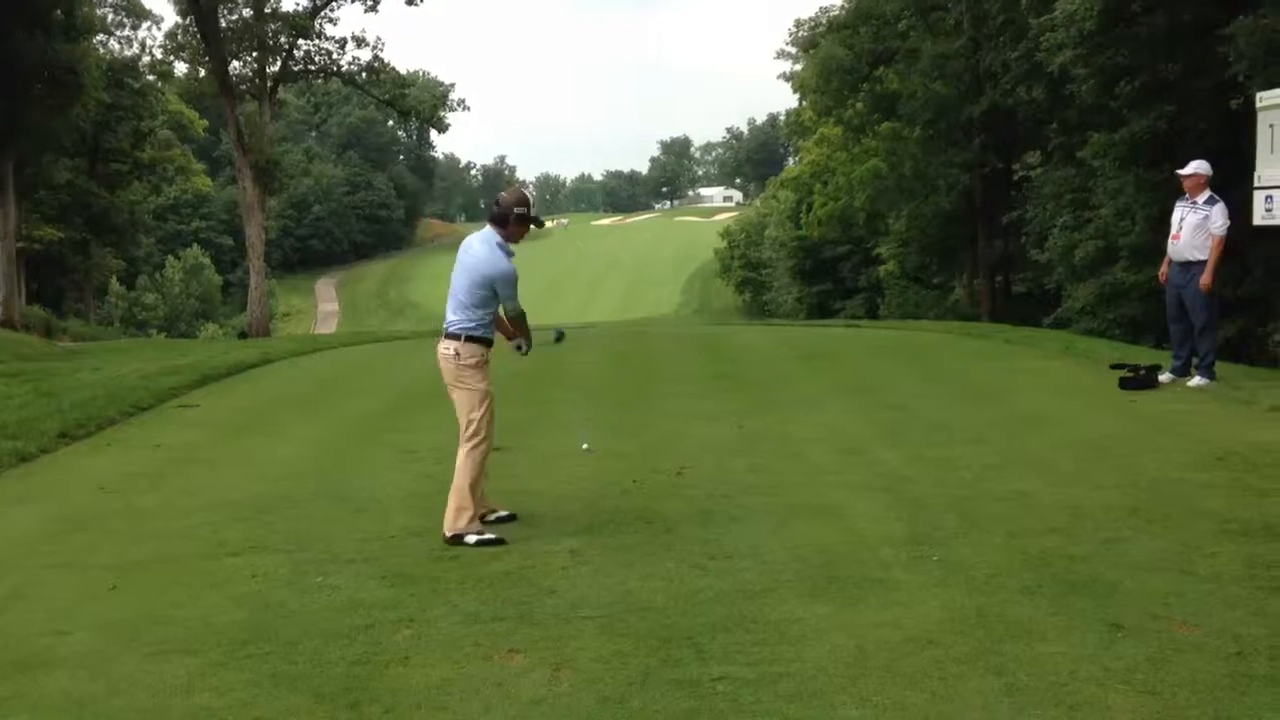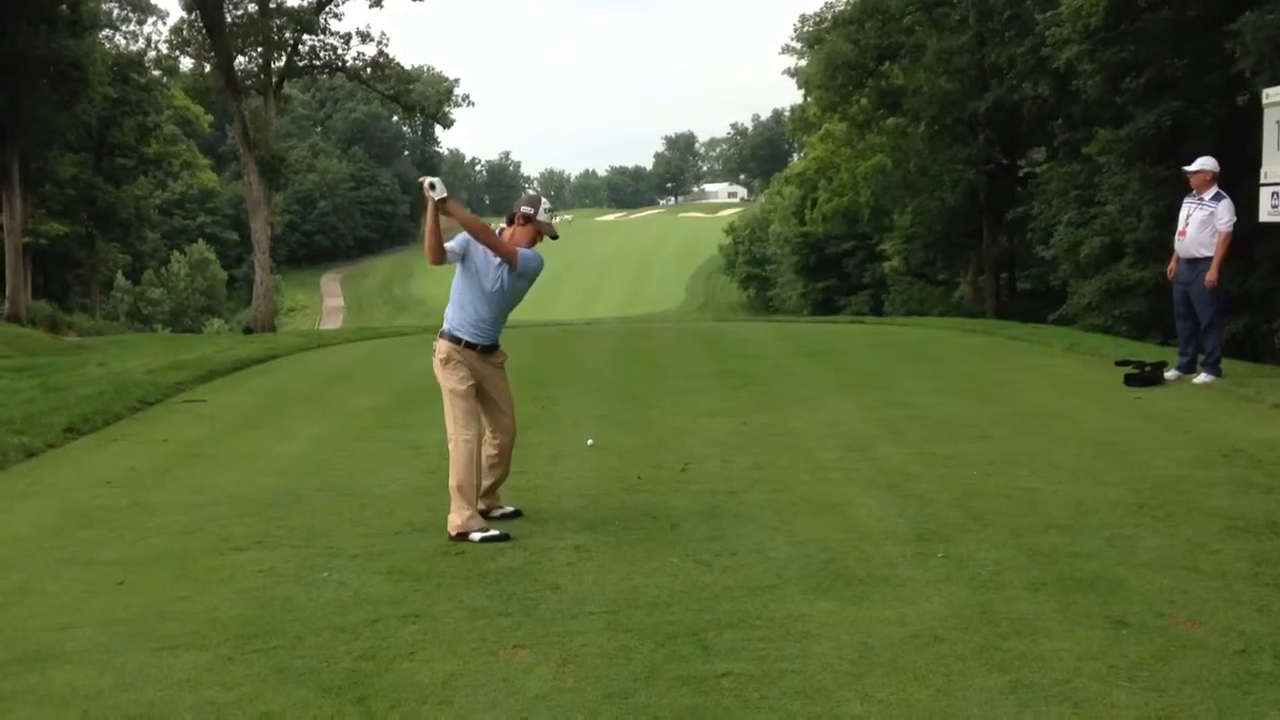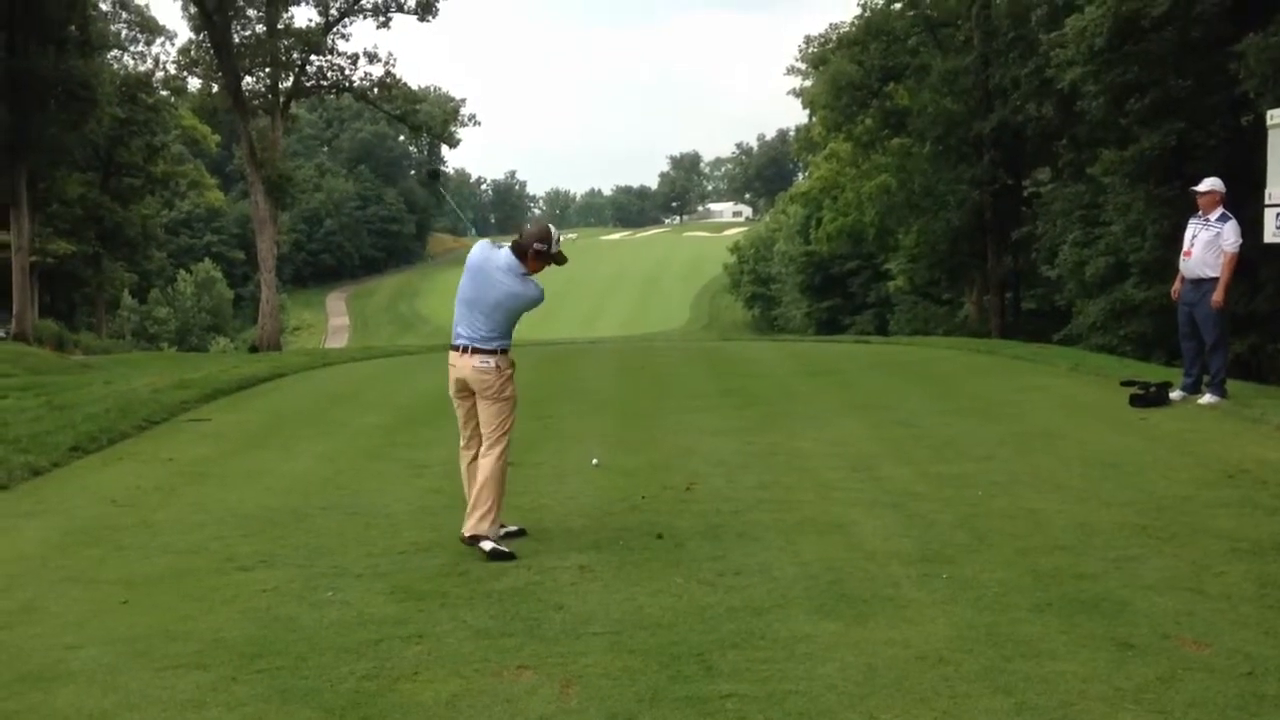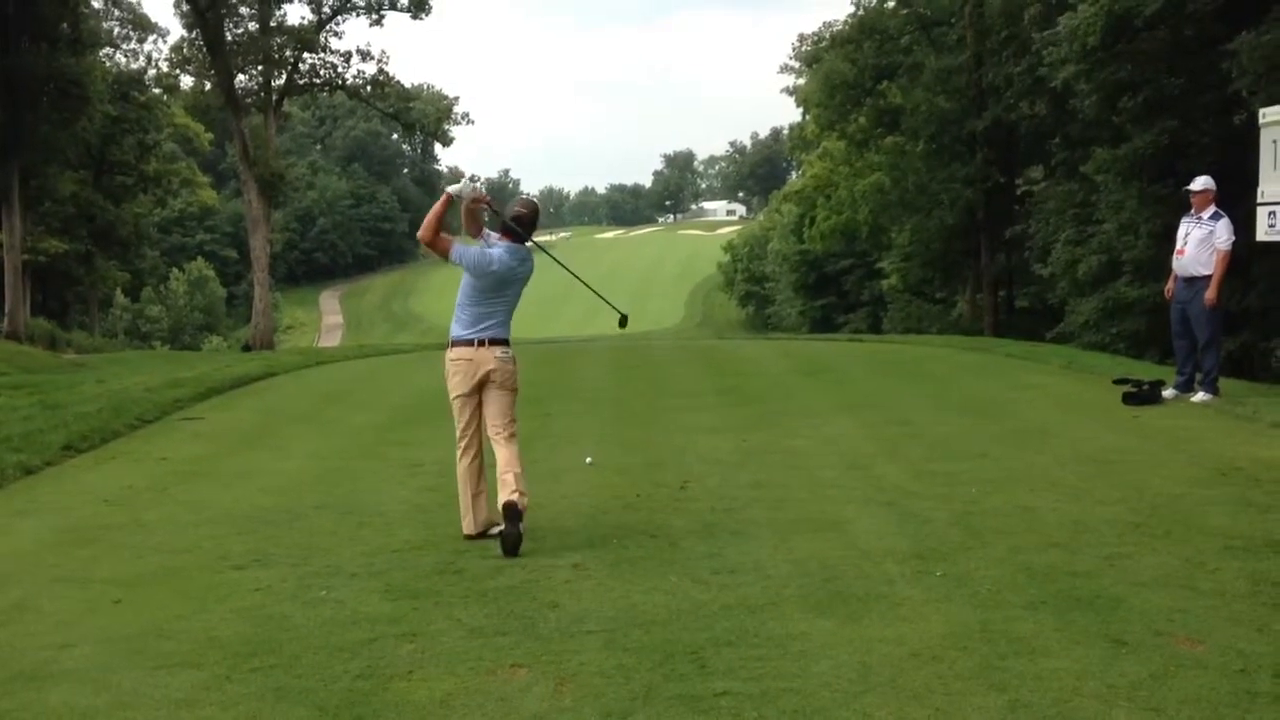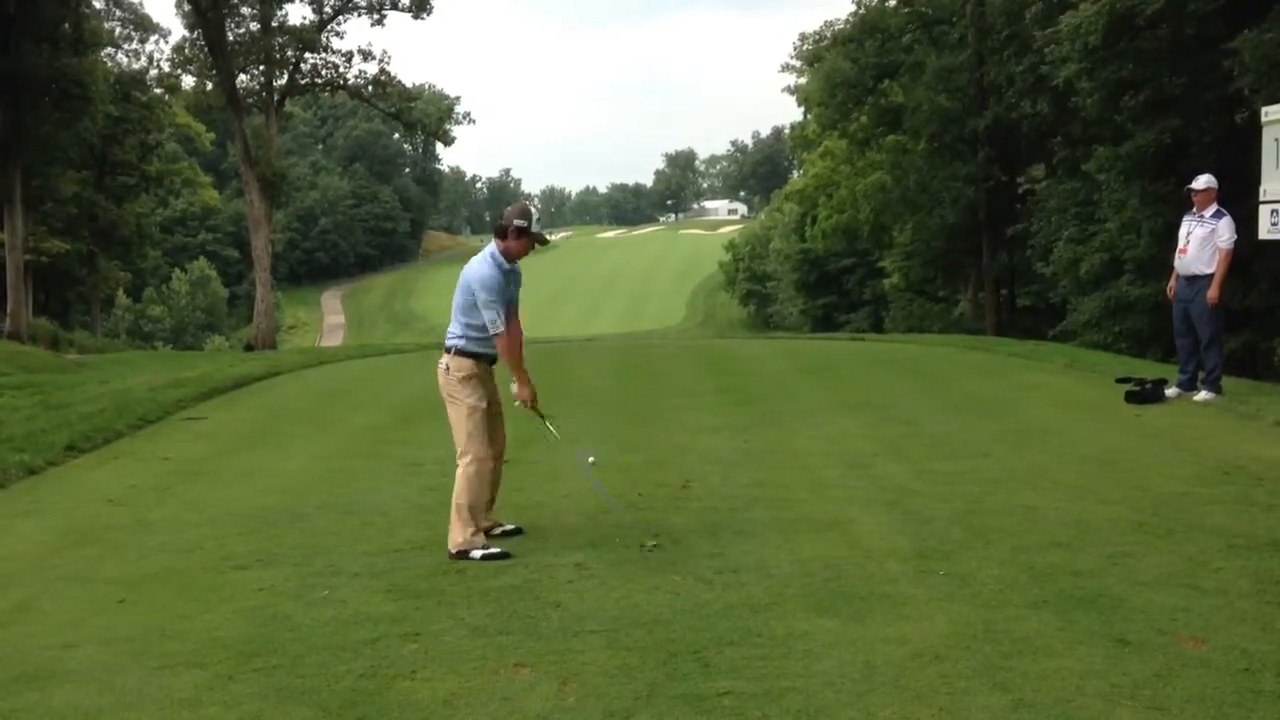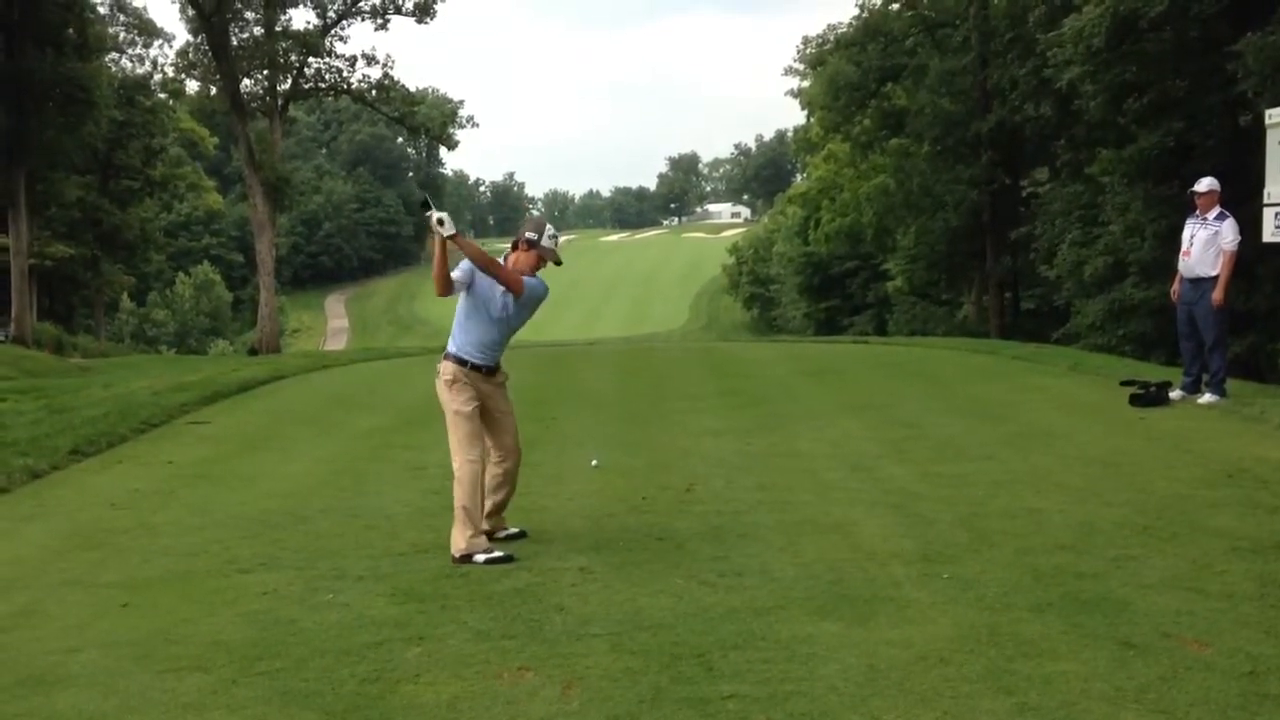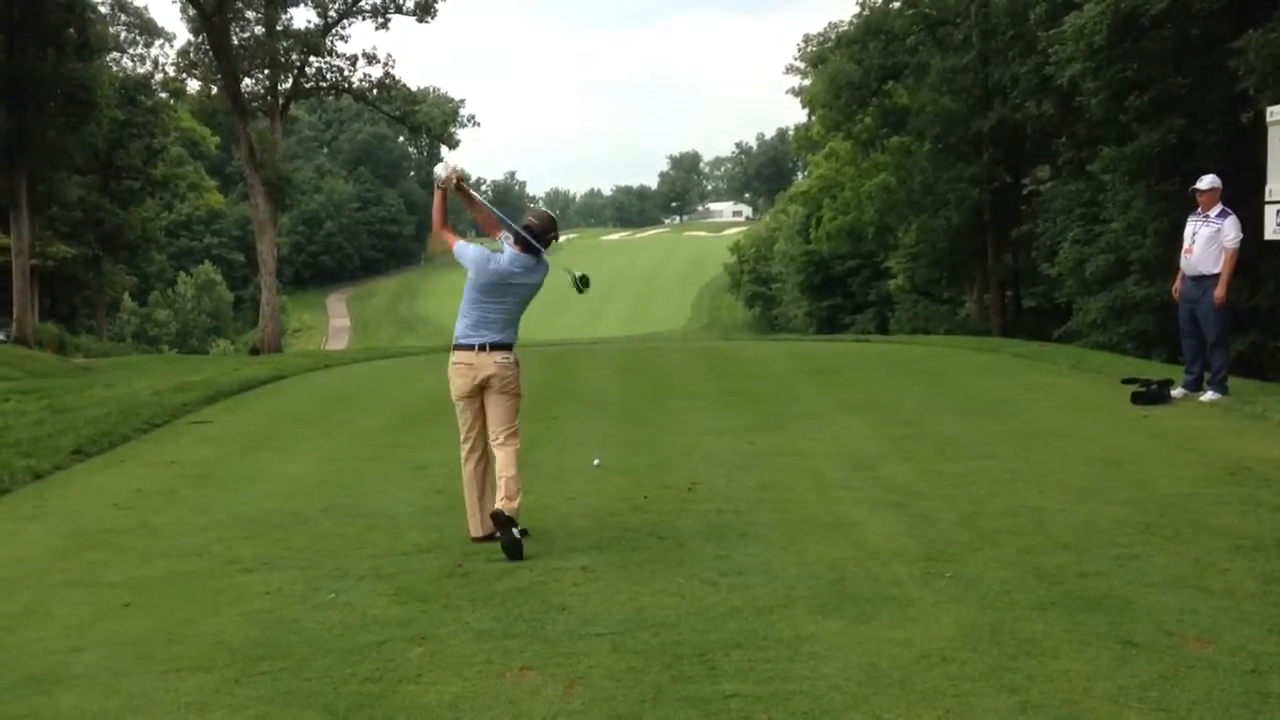
dt=0.7s
person 1, frame 1
left shoulder: (472, 241)
right shoulder: (503, 267)
right elbow: (515, 314)
left wrist: (505, 329)
right wrist: (523, 337)
left hip: (452, 346)
right hip: (468, 352)
left knee: (474, 431)
right knee: (477, 435)
left ankle: (476, 505)
right ankle: (459, 524)
person 1, frame 2
left shoulder: (532, 262)
right shoulder: (470, 242)
left elbow: (488, 239)
right elbow: (435, 256)
left wrist: (449, 204)
right wrist: (433, 207)
left hip: (490, 355)
right hip: (454, 352)
left knee: (503, 431)
right knee: (465, 435)
left ankle: (486, 501)
right ankle: (463, 521)
person 1, frame 3
left shoulder: (481, 252)
right shoulder: (531, 293)
left wrist: (513, 245)
left hip: (457, 361)
right hip: (492, 366)
left knee: (472, 447)
right knee: (495, 448)
left ankle: (486, 522)
right ankle: (480, 529)
person 1, frame 4
left shoulder: (484, 259)
right shoulder: (525, 260)
left elbow: (426, 236)
right elbow: (480, 233)
left wrist: (451, 195)
right wrist: (471, 203)
left hip: (461, 357)
right hip: (500, 357)
left knee: (468, 444)
right knee: (504, 437)
left ankle: (476, 521)
right ankle: (512, 502)
person 1, frame 5
left shoulder: (511, 271)
right shoulder: (486, 273)
left elbow: (513, 324)
right elbow: (501, 334)
left wrist: (520, 378)
right wrist: (523, 381)
left hip: (476, 366)
right hip: (462, 368)
left knee: (494, 447)
right knee: (474, 453)
left ankle: (483, 519)
right ankle: (464, 540)
person 1, frame 6
left shoulder: (537, 290)
right shoulder: (474, 268)
left elbow: (497, 274)
right elbow: (442, 289)
left wrist: (454, 238)
right wrist: (439, 242)
left hip: (492, 377)
right hip: (457, 373)
left knee: (508, 453)
right knee: (470, 458)
left ankle: (490, 523)
right ankle: (467, 544)
person 1, frame 7
left shoulder: (484, 263)
right shoulder: (538, 270)
left elbow: (440, 232)
right elbow: (497, 227)
left wrist: (442, 189)
right wrist: (464, 190)
left hip: (463, 361)
right hip: (502, 362)
left knee: (472, 446)
right knee: (505, 440)
left ankle: (482, 522)
right ankle: (504, 511)
person 2, frame 1
left shoulder: (1214, 206)
right shoulder: (1180, 202)
left elbow: (1218, 241)
left wrist: (1208, 273)
right wrist: (1165, 264)
left hip: (1197, 270)
right hip: (1176, 269)
left knee: (1202, 322)
right knee: (1176, 320)
left ankle: (1205, 371)
right ankle: (1179, 367)
person 2, frame 2
left shoulder: (1221, 202)
right shoulder: (1188, 199)
left elbow: (1224, 237)
left wrist: (1214, 269)
right wrist: (1174, 261)
left hip: (1203, 266)
right hip: (1184, 265)
left knee: (1208, 319)
right knee: (1183, 317)
left ankle: (1211, 368)
right ankle: (1185, 364)
person 2, frame 3
left shoulder: (1227, 223)
right shoulder: (1194, 220)
left elbow: (1230, 258)
left wrist: (1220, 290)
right wrist: (1178, 281)
left hip: (1209, 287)
right hip: (1189, 286)
left knee: (1213, 340)
right knee: (1188, 337)
left ankle: (1216, 389)
right ankle: (1190, 384)
person 2, frame 4
left shoulder: (1219, 221)
right shoulder: (1186, 219)
left elbow: (1223, 256)
left wrist: (1213, 288)
right wrist: (1171, 280)
left hip: (1202, 285)
right hip: (1181, 284)
left knee: (1206, 338)
right knee: (1181, 336)
left ankle: (1208, 387)
right ankle: (1183, 383)
person 2, frame 5
left shoulder: (1221, 219)
right shoulder: (1188, 217)
left elbow: (1225, 254)
left wrist: (1215, 287)
right wrist: (1173, 279)
left hip: (1204, 283)
right hip: (1183, 282)
left knee: (1208, 336)
right knee: (1183, 335)
left ankle: (1211, 385)
right ankle: (1186, 381)
person 2, frame 6
left shoulder: (1225, 222)
right shoulder: (1190, 220)
left elbow: (1229, 256)
left wrist: (1220, 289)
right wrist: (1177, 281)
left hip: (1208, 286)
right hip: (1187, 285)
left knee: (1213, 339)
right knee: (1187, 337)
left ankle: (1215, 388)
right ankle: (1190, 384)
person 2, frame 7
left shoulder: (1227, 219)
right shoulder: (1192, 218)
left elbow: (1231, 254)
left wrist: (1222, 286)
right wrist: (1179, 279)
left hip: (1210, 283)
right hip: (1189, 283)
left knee: (1215, 337)
right knee: (1189, 335)
left ankle: (1218, 386)
right ankle: (1192, 382)
